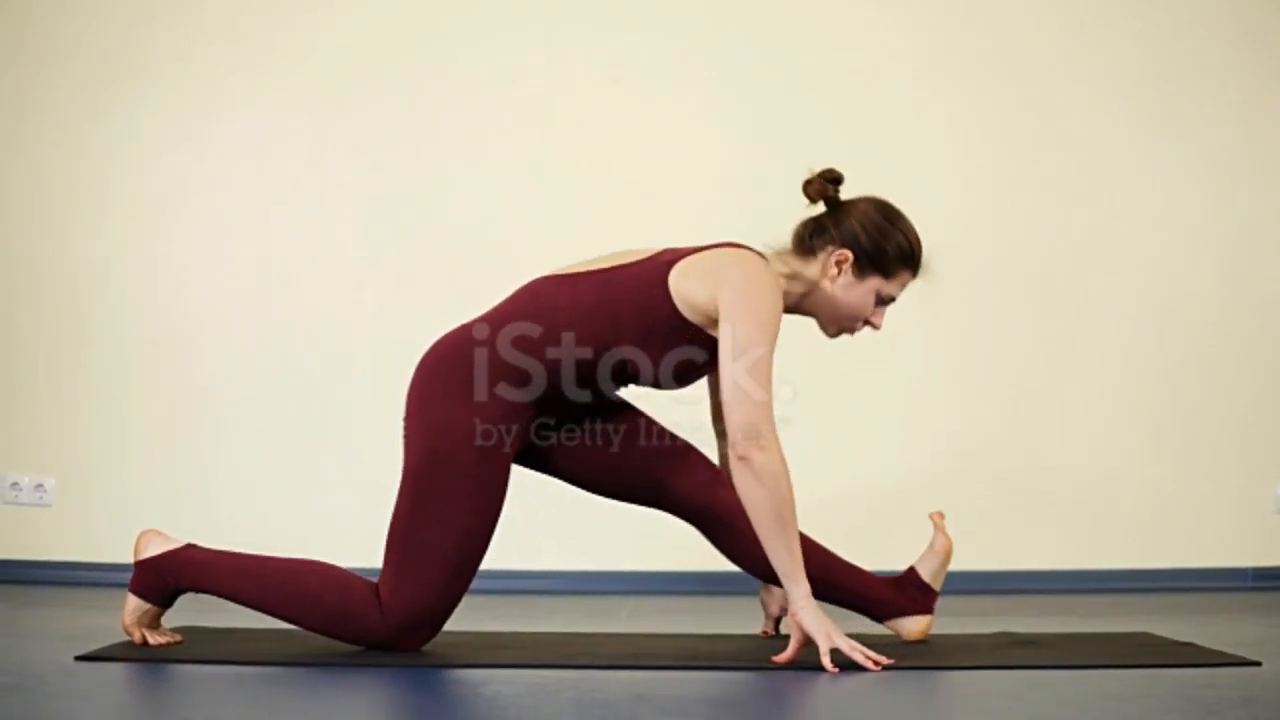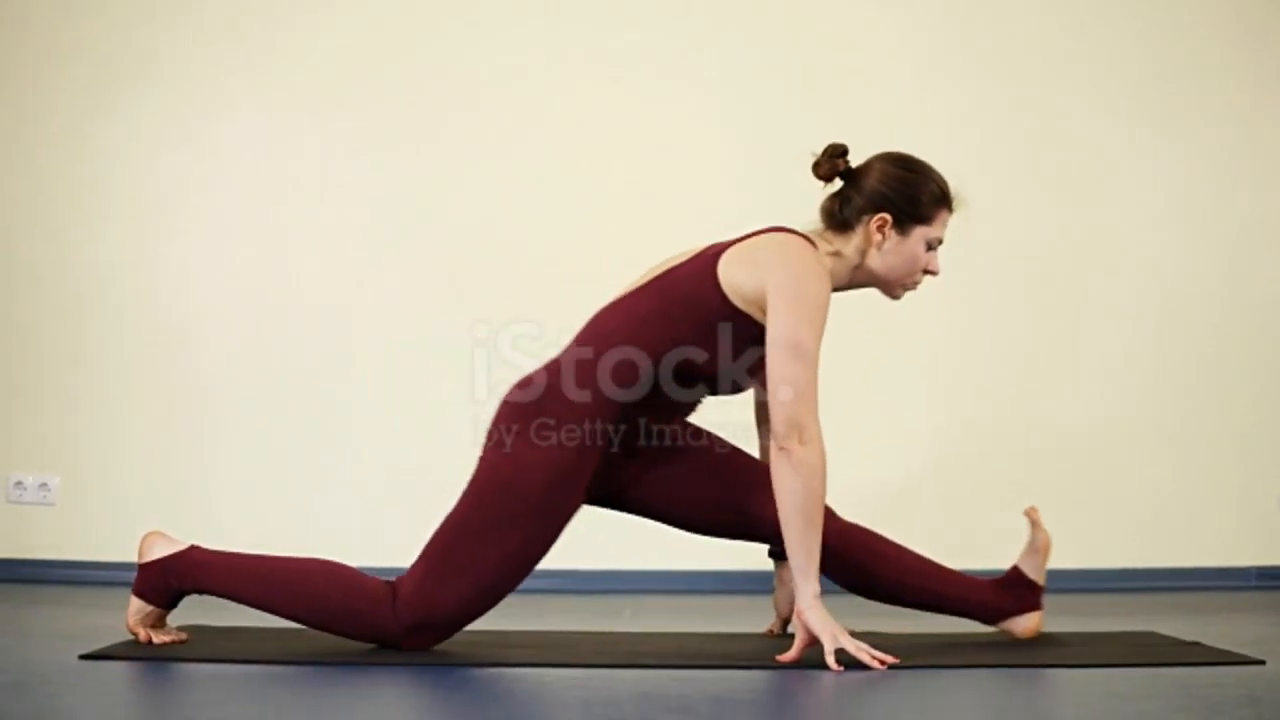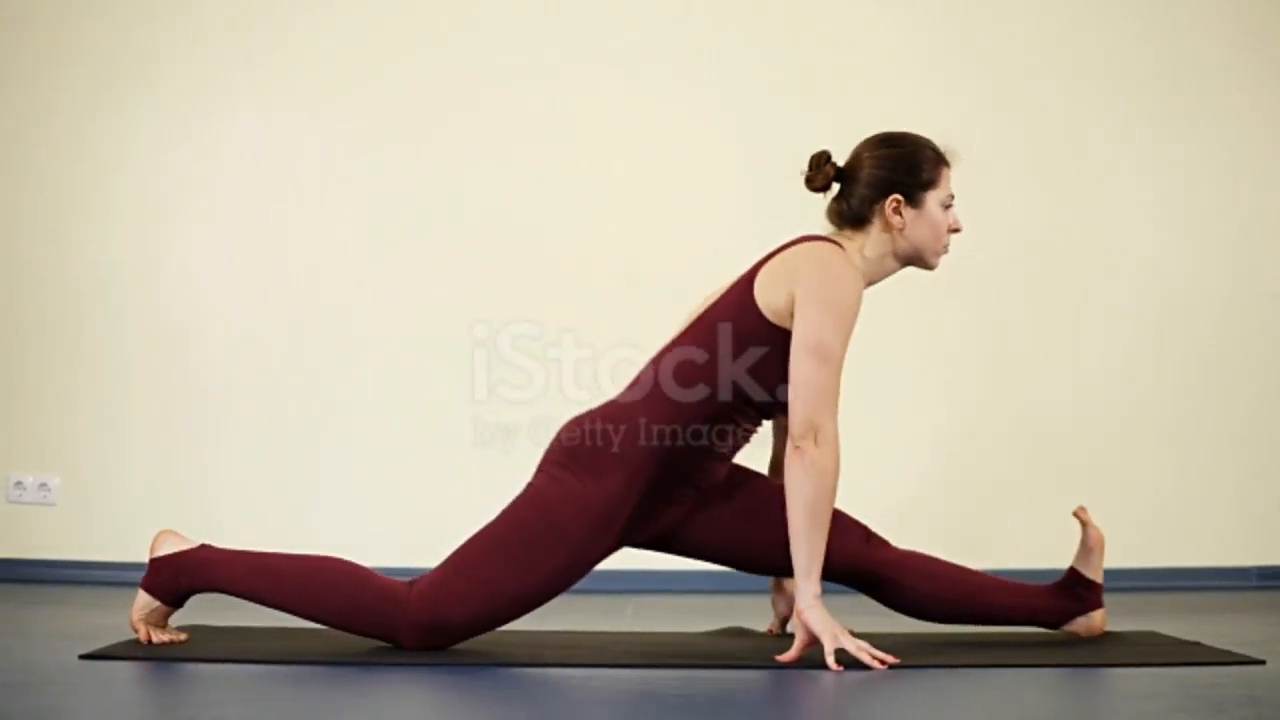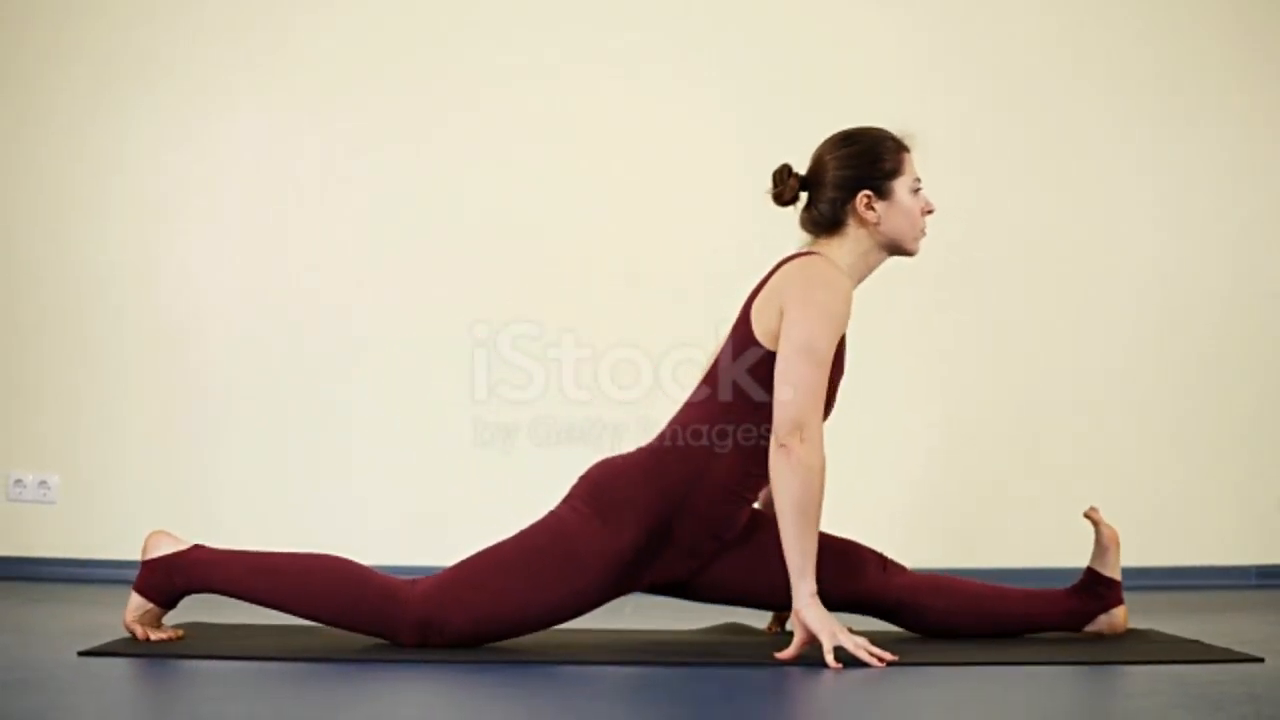
dt=0.3s
person 1, frame 1
left shoulder: (743, 287)
right shoulder: (751, 286)
left elbow: (734, 461)
right elbow: (755, 452)
left wrist: (774, 571)
right wrist: (804, 598)
left hip: (535, 391)
right hip: (475, 394)
left knee: (700, 490)
right knee: (397, 622)
left ankle: (893, 602)
right ankle: (172, 566)
person 1, frame 2
left shoulder: (791, 266)
right shoulder: (800, 267)
left elbow: (774, 436)
right elbow: (796, 438)
left wrist: (796, 564)
right wrist: (812, 601)
left hip: (621, 432)
right hip: (556, 431)
left knee: (817, 525)
right knee: (407, 619)
left ankle: (1002, 602)
right ankle: (178, 566)
person 1, frame 3
left shoulder: (821, 267)
right shoulder: (831, 272)
left elbow: (791, 432)
right elbow: (811, 439)
left wrist: (794, 568)
right wrist: (809, 599)
left hip: (673, 475)
right hip: (606, 469)
left knee: (865, 557)
right knee: (419, 619)
right ankle: (187, 565)
person 1, frame 4
left shoulder: (811, 279)
right shoulder: (822, 283)
left elbow: (775, 439)
right elbow: (793, 440)
left wrist: (793, 575)
right wrist: (806, 600)
left hip: (695, 529)
right hip: (632, 517)
left knee: (889, 588)
right knee: (417, 617)
right ankle: (180, 565)
